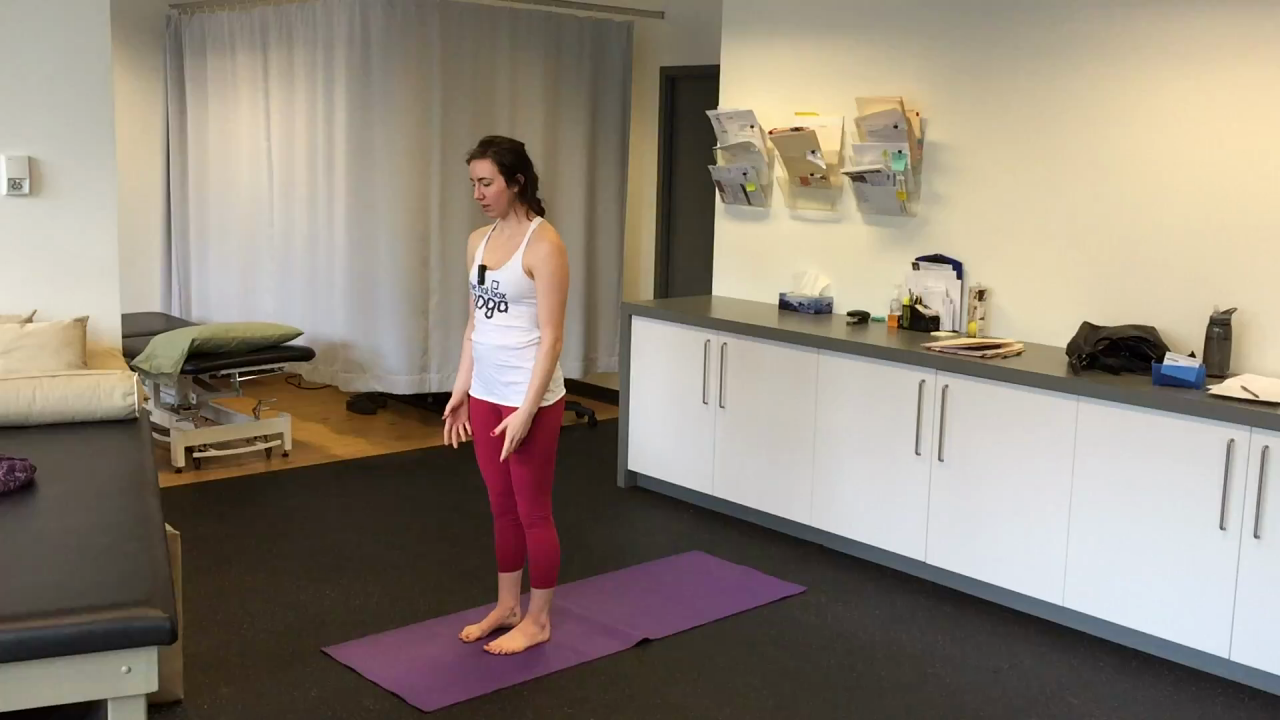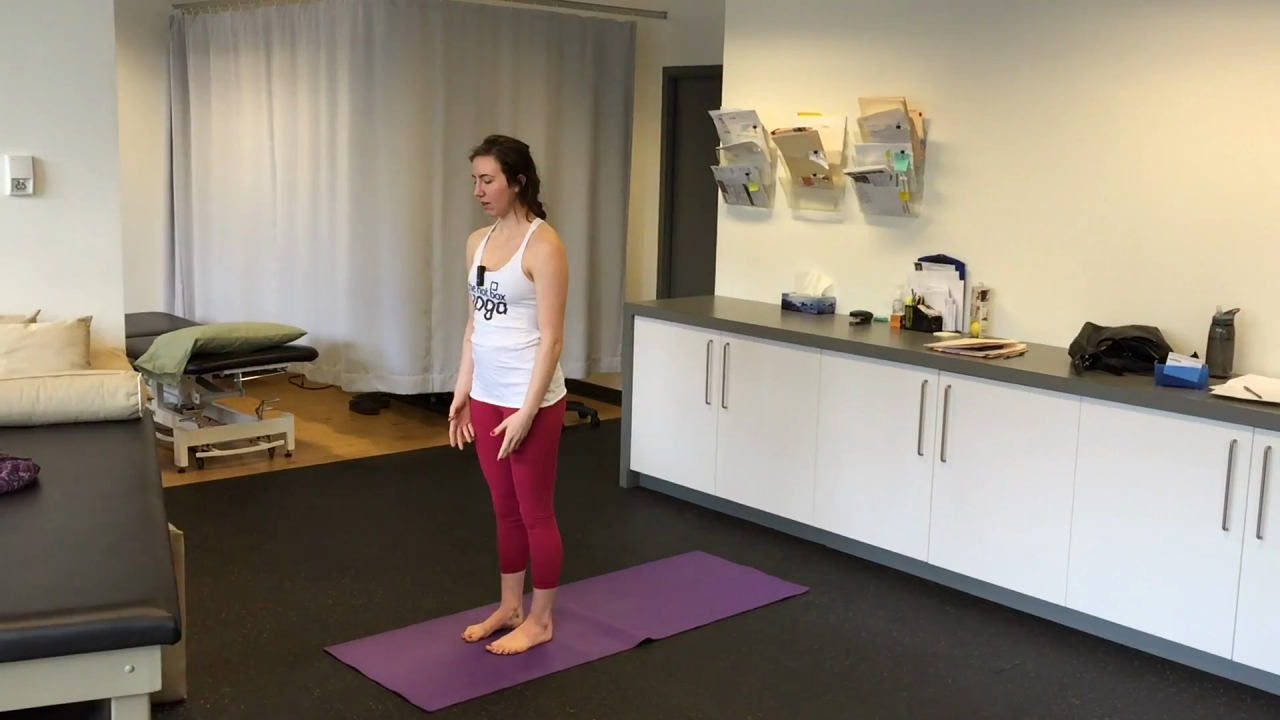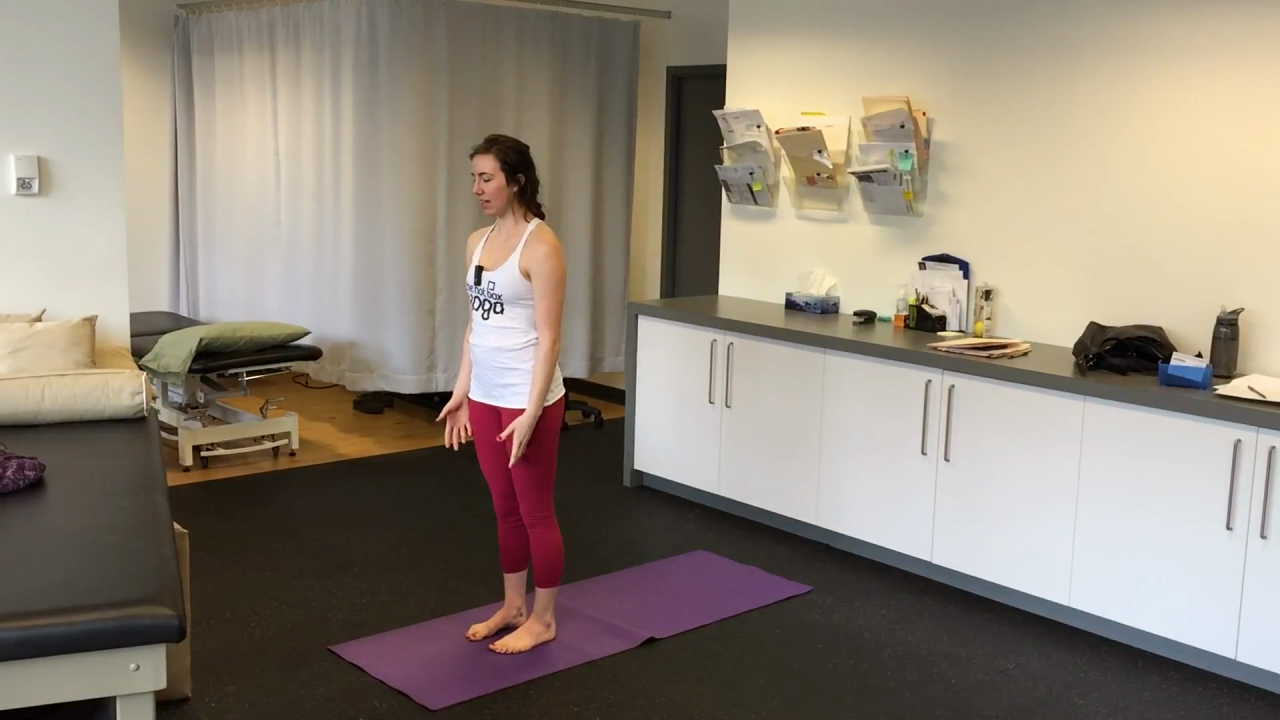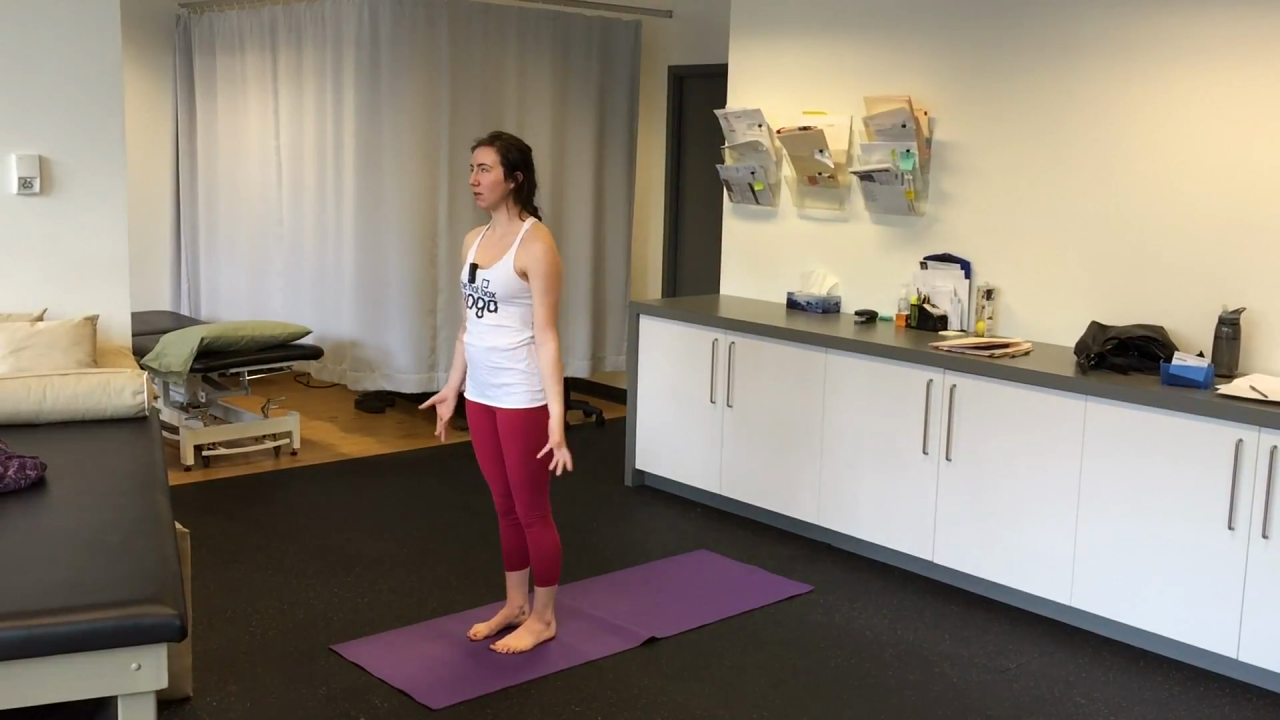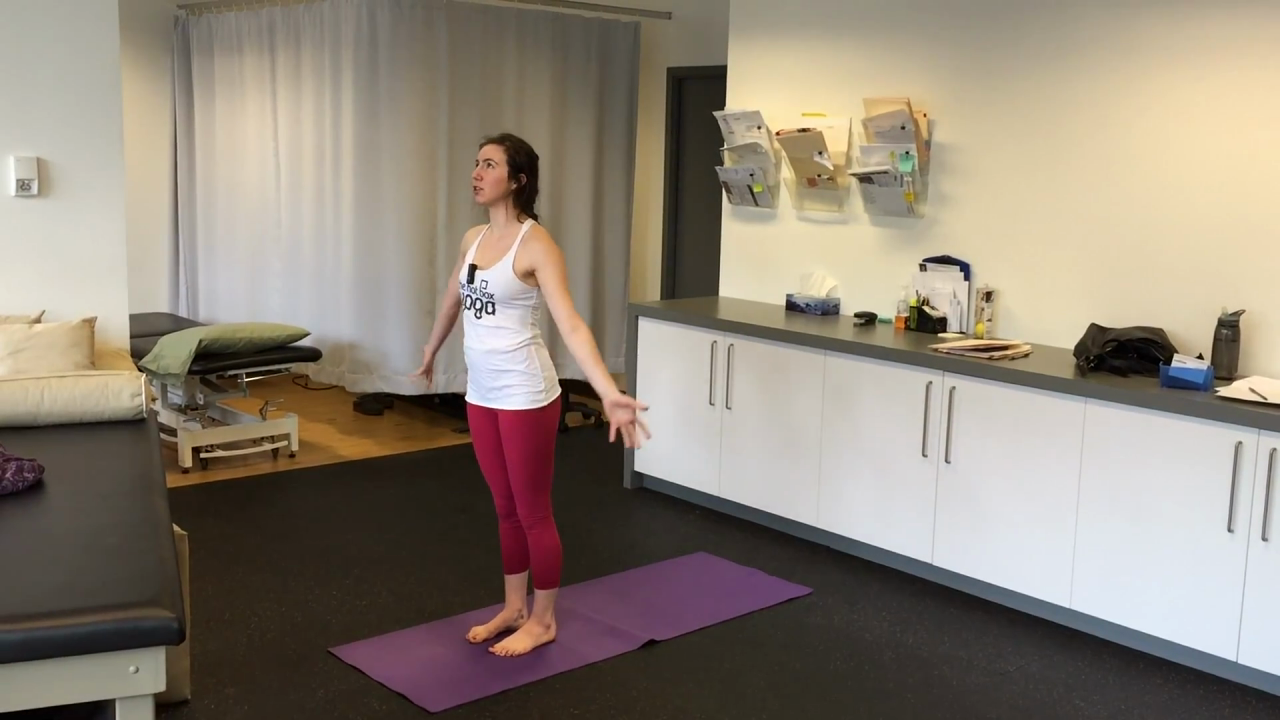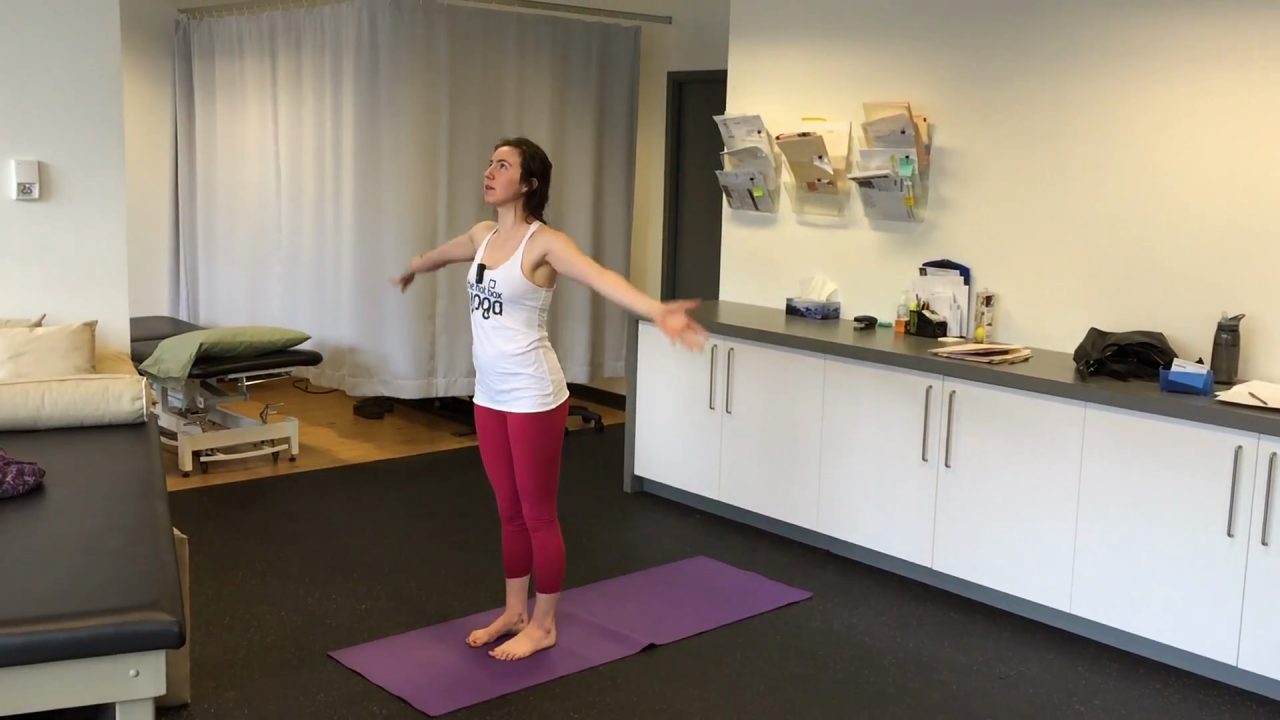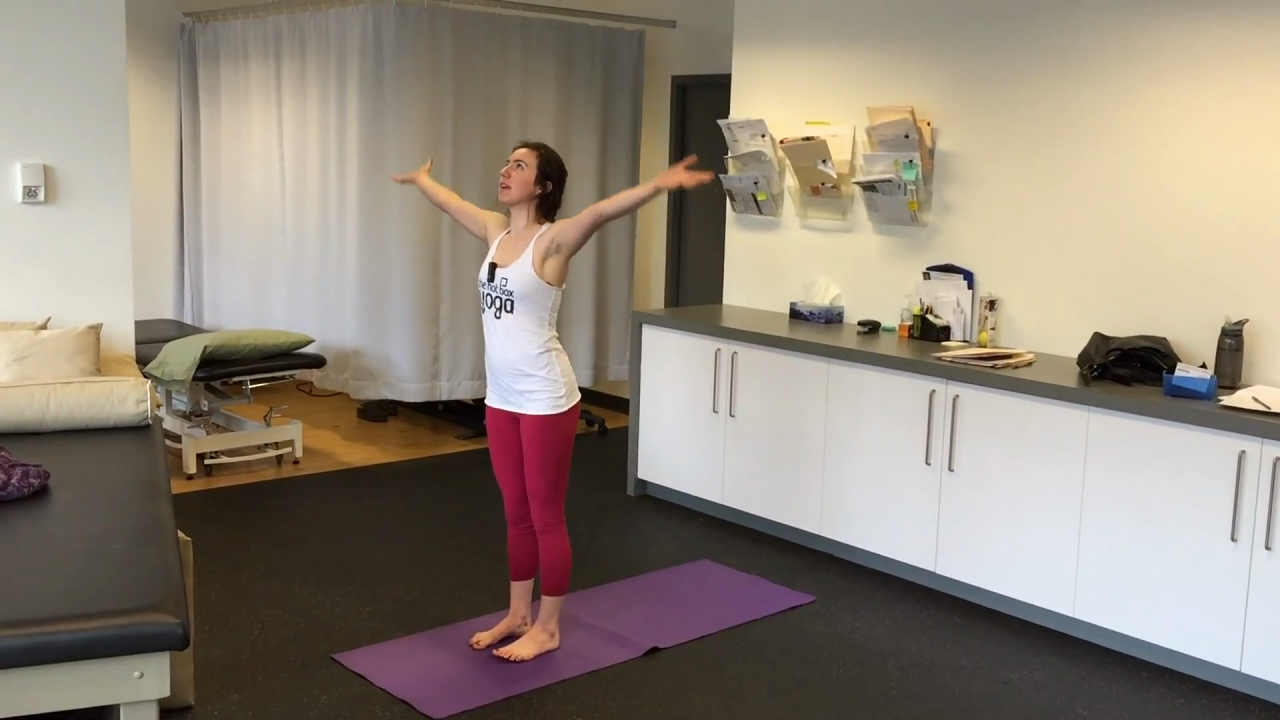
dt=0.3s
person 1, frame 1
left shoulder: (544, 243)
right shoulder: (479, 240)
left elbow: (551, 336)
left wrist: (527, 409)
right wrist: (460, 388)
left hip: (530, 395)
right hip: (486, 393)
left knee: (533, 512)
right knee: (502, 509)
left ankle: (537, 620)
right ankle: (506, 607)
person 1, frame 2
left shoulder: (543, 245)
right shoulder: (477, 241)
left elbow: (550, 338)
left wrist: (527, 410)
right wrist: (463, 390)
left hip: (530, 398)
right hip: (487, 395)
left knee: (534, 513)
right knee: (504, 510)
left ankle: (540, 620)
right ankle: (509, 607)
person 1, frame 3
left shoulder: (542, 245)
right shoulder: (478, 242)
left elbow: (548, 337)
left wrist: (532, 413)
right wrist: (462, 391)
left hip: (526, 397)
right hip: (487, 395)
left knee: (535, 512)
right knee: (505, 509)
left ankle: (543, 619)
right ankle: (513, 606)
person 1, frame 4
left shoulder: (536, 244)
right shoulder: (474, 240)
left elbow: (547, 336)
left wrist: (556, 417)
right wrist: (452, 387)
left hip: (523, 397)
right hip: (482, 395)
left knee: (532, 511)
right knee: (506, 508)
left ankle: (543, 617)
right ankle: (516, 605)
person 1, frame 5
left shoulder: (535, 244)
right shoulder: (472, 239)
left elbow: (571, 325)
right elbow: (454, 302)
left wrist: (609, 393)
right wrist: (431, 350)
left hip: (525, 396)
right hip: (481, 394)
left knee: (534, 513)
right knee: (506, 509)
left ankle: (543, 620)
right ankle: (513, 608)
person 1, frame 6
left shoulder: (544, 242)
right shoulder: (482, 236)
left elbow: (601, 278)
right elbow: (445, 253)
left wrist: (656, 311)
right wrist: (413, 268)
left hip: (533, 398)
right hip: (489, 396)
left knee: (538, 515)
right knee: (509, 512)
left ankle: (543, 624)
right ankle: (514, 612)
person 1, frame 7
left shoulder: (553, 242)
right shoulder: (497, 232)
left elbow: (600, 212)
right elbow: (453, 204)
left wrist: (655, 186)
right wrist: (419, 178)
left hip: (545, 400)
right hip: (501, 398)
left knee: (545, 518)
right knee: (515, 513)
left ankle: (548, 628)
right ankle: (518, 614)
